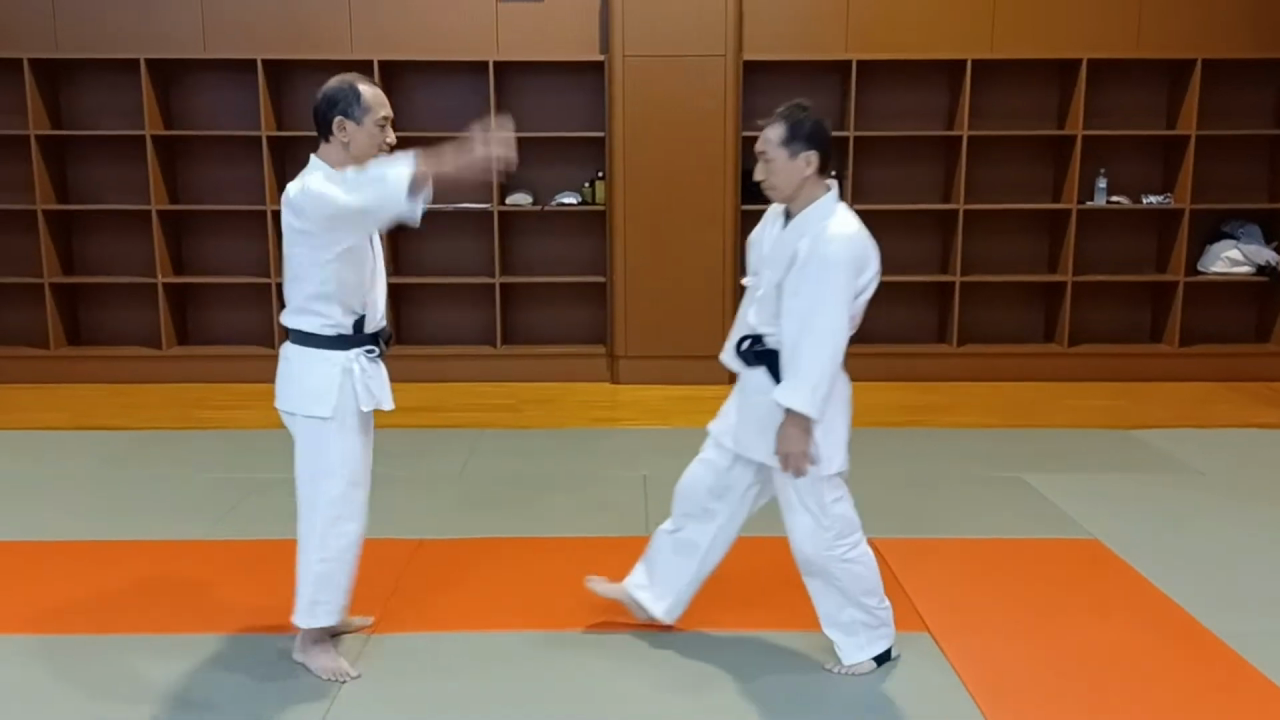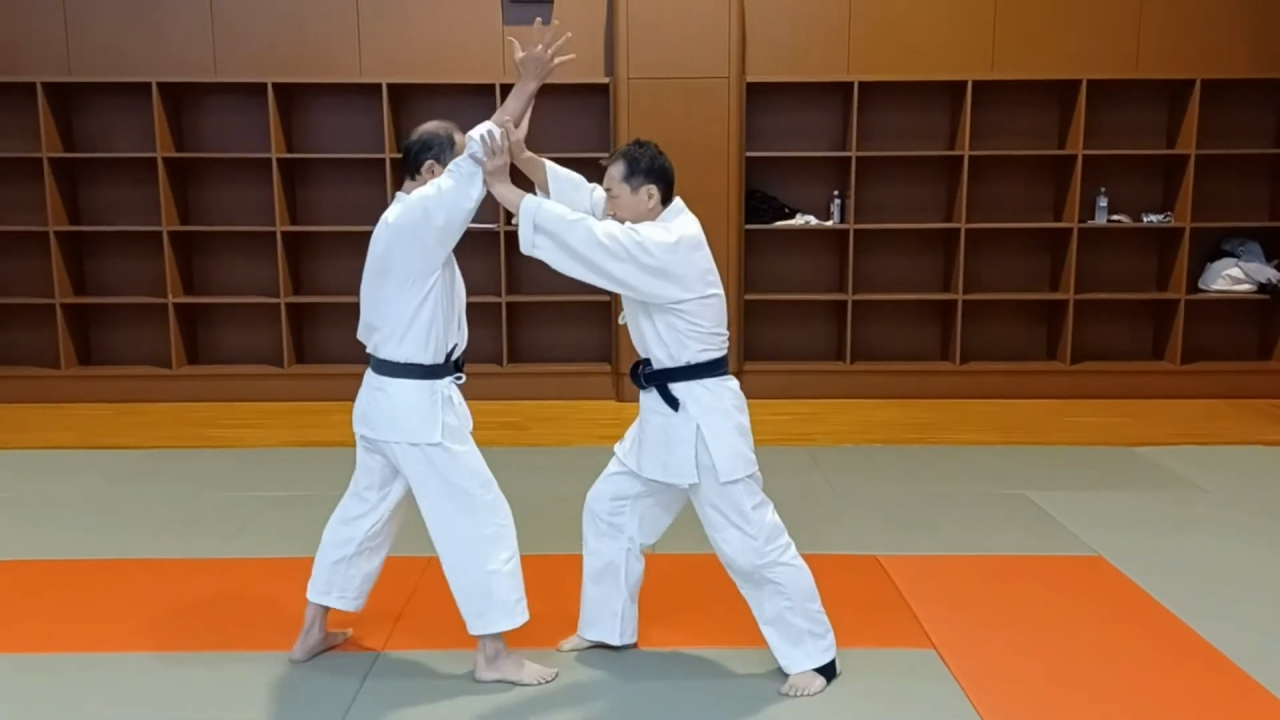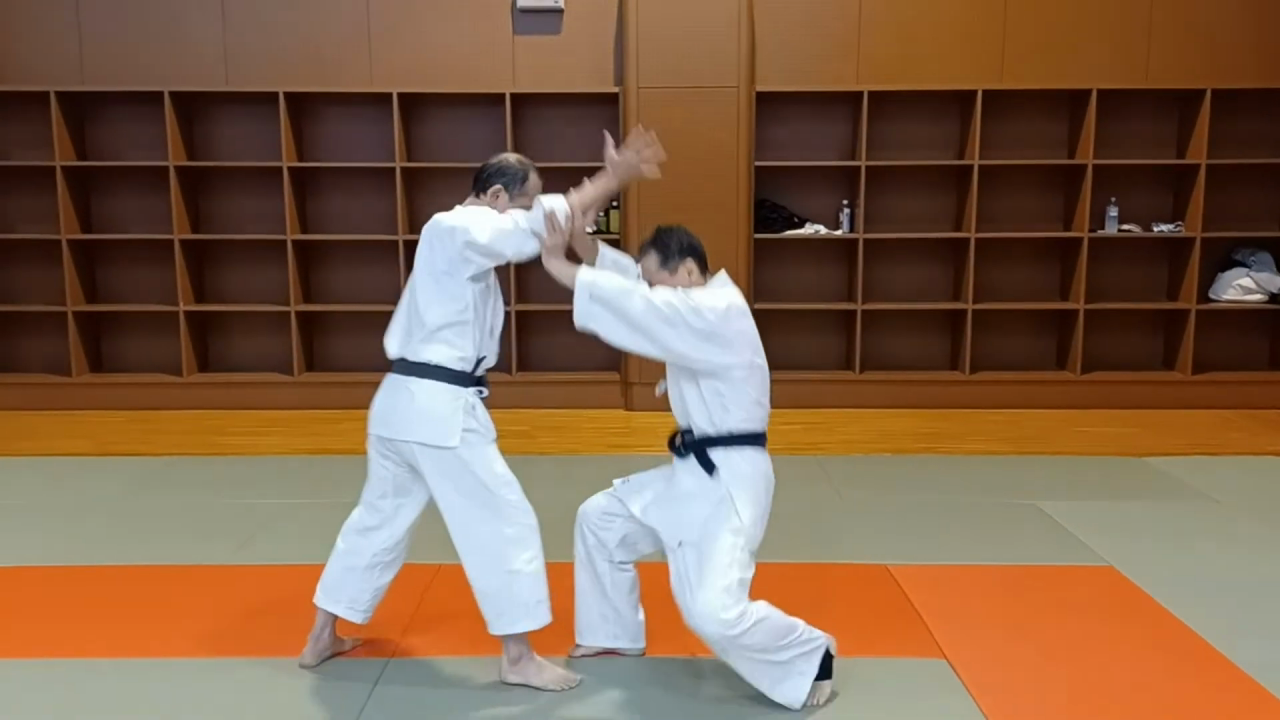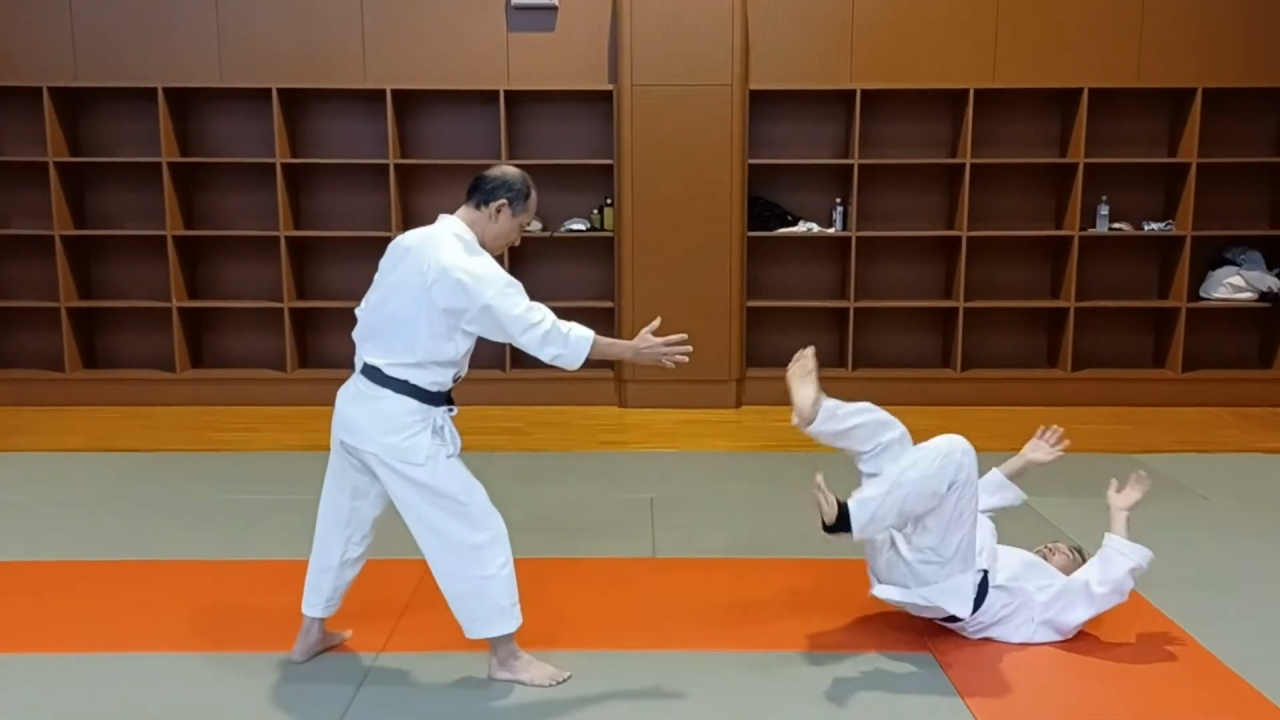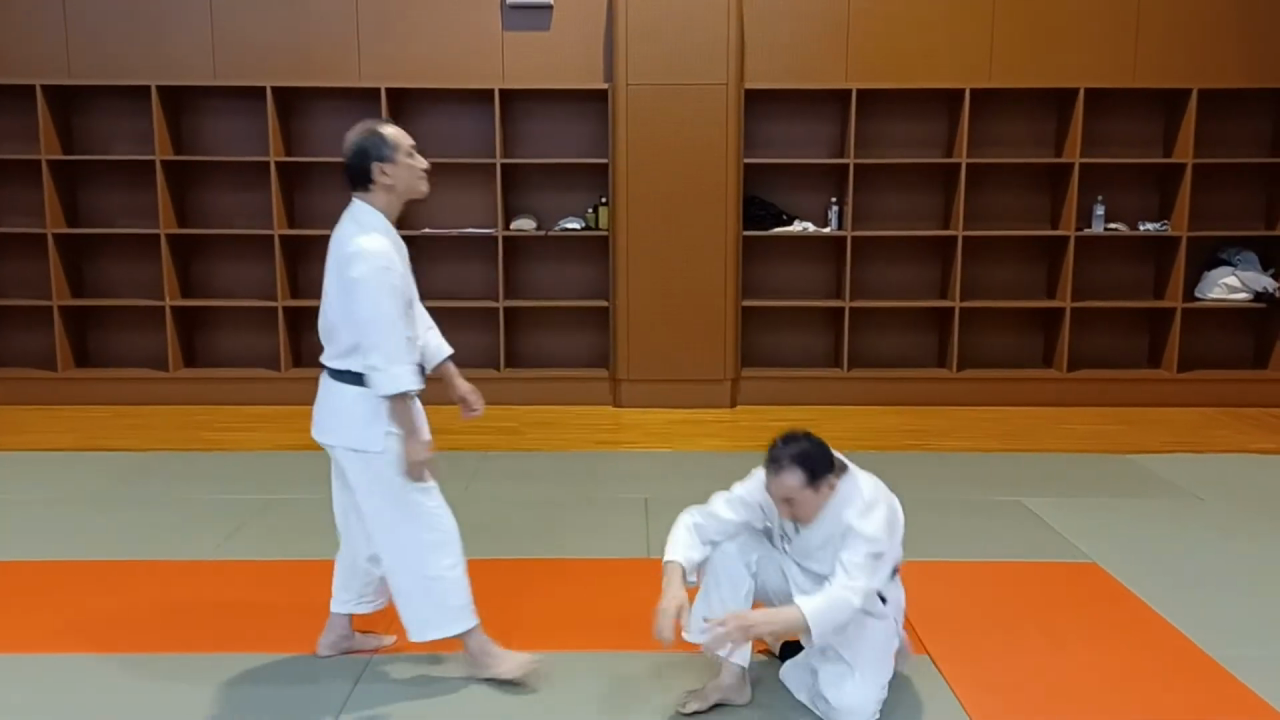
dt=1s
person 1, frame 1
left shoulder: (349, 188)
right shoulder: (313, 196)
right elbow: (380, 192)
left wrist: (463, 155)
right wrist: (465, 160)
left hip: (348, 367)
right hip: (324, 374)
left knee: (346, 498)
right knee: (334, 505)
left ankle: (325, 612)
right ankle: (312, 636)
person 1, frame 2
left shoulder: (399, 224)
right shoulder: (418, 220)
right elbow: (478, 163)
right wrist: (528, 84)
left hip: (385, 394)
right hip: (420, 403)
left knee: (364, 510)
right knee: (477, 518)
left ankle: (313, 631)
right ankle: (492, 653)
person 1, frame 3
left shoulder: (460, 243)
right shoulder: (452, 230)
right elbow: (536, 228)
right wrist: (612, 178)
left hip: (401, 400)
right hip: (441, 411)
left knee: (378, 518)
right knee: (504, 522)
left ankle: (322, 636)
right ankle: (517, 656)
person 1, frame 4
left shoulder: (409, 242)
right shoulder: (471, 271)
right elbow: (545, 334)
right wrist: (633, 350)
left hip: (359, 403)
right hip: (407, 423)
left knee: (344, 521)
right knee: (474, 532)
left ankle: (311, 633)
right ankle: (505, 655)
person 1, frame 5
left shoulder: (363, 232)
right shoulder: (370, 248)
left elbow: (410, 321)
right elbow: (386, 353)
left wrist: (453, 379)
right wrist: (411, 436)
left hip: (348, 404)
right hip: (367, 410)
left knee: (366, 527)
right knee: (421, 528)
left ankle: (340, 631)
right ankle: (477, 648)
person 2, frame 1
left shoulder: (840, 240)
right shoulder: (776, 221)
left elbow: (821, 339)
left wrist: (798, 421)
right wrist: (740, 366)
left hip: (803, 400)
right hip: (759, 389)
left knee: (823, 533)
right knee: (704, 495)
left ankle: (871, 641)
right ankle: (650, 594)
person 2, frame 2
left shoulder: (670, 247)
right shoulder: (659, 229)
left elbow: (586, 238)
right elbow: (581, 200)
left wrist: (506, 192)
right wrist: (524, 160)
left hip: (703, 413)
right hip: (664, 409)
left knee: (752, 541)
right knee: (609, 510)
left ankle: (814, 655)
right ankle: (607, 626)
person 2, frame 3
left shoulder: (717, 314)
right shoulder: (699, 305)
left elbow: (640, 308)
right elbow: (629, 281)
left wrist: (563, 269)
right wrist: (581, 244)
left hip: (728, 479)
right hip: (694, 472)
left knee: (712, 612)
right knee: (599, 518)
left ankle: (810, 658)
right ankle: (616, 634)
person 2, frame 4
left shoulder: (1052, 599)
right shoulder: (1005, 562)
left elbow: (1107, 580)
right elbow: (967, 505)
left wrist: (1119, 514)
right wrist: (1023, 461)
left hip: (939, 579)
right hip: (902, 557)
left knee: (952, 452)
right knee: (885, 433)
left ankle: (846, 516)
right ankle: (813, 410)
person 2, frame 5
left shoulder: (870, 513)
right shoulder: (777, 486)
left elbow: (844, 599)
right elbow: (703, 520)
left wrist: (759, 623)
right wrist: (673, 584)
left hip: (857, 606)
right hip: (798, 579)
right knee: (730, 545)
left ankle: (790, 655)
right ankle: (730, 679)
